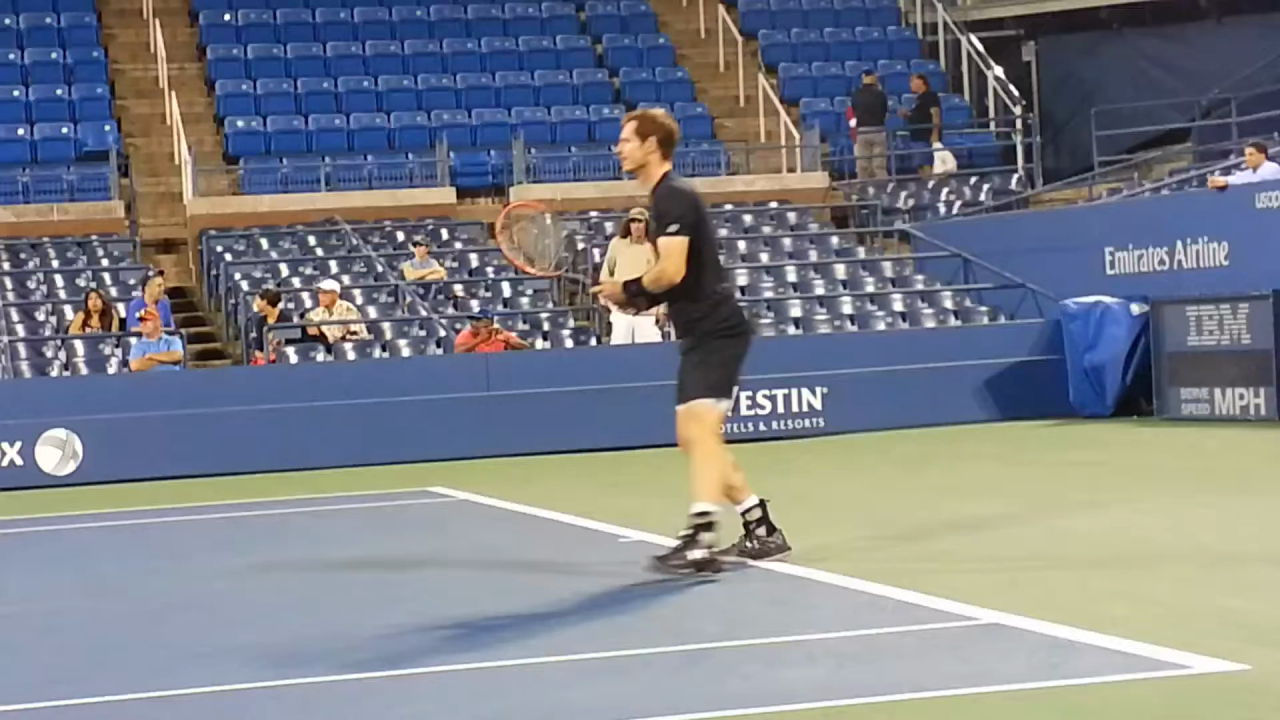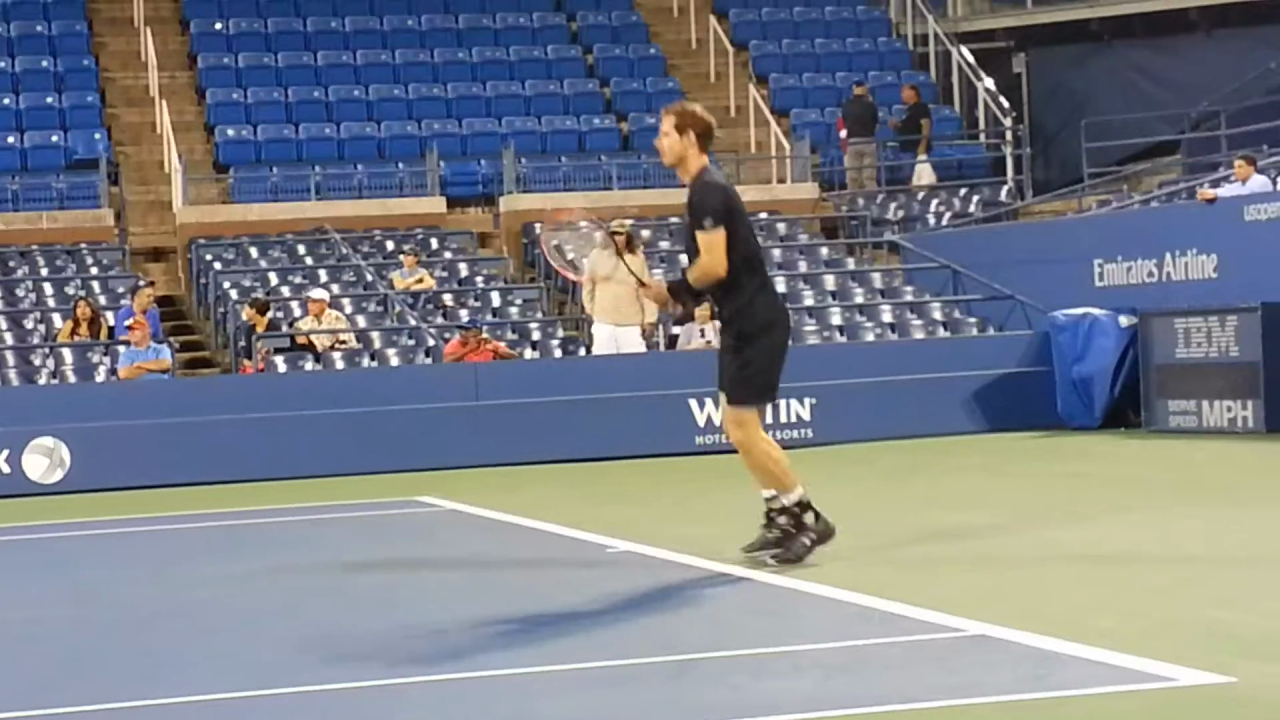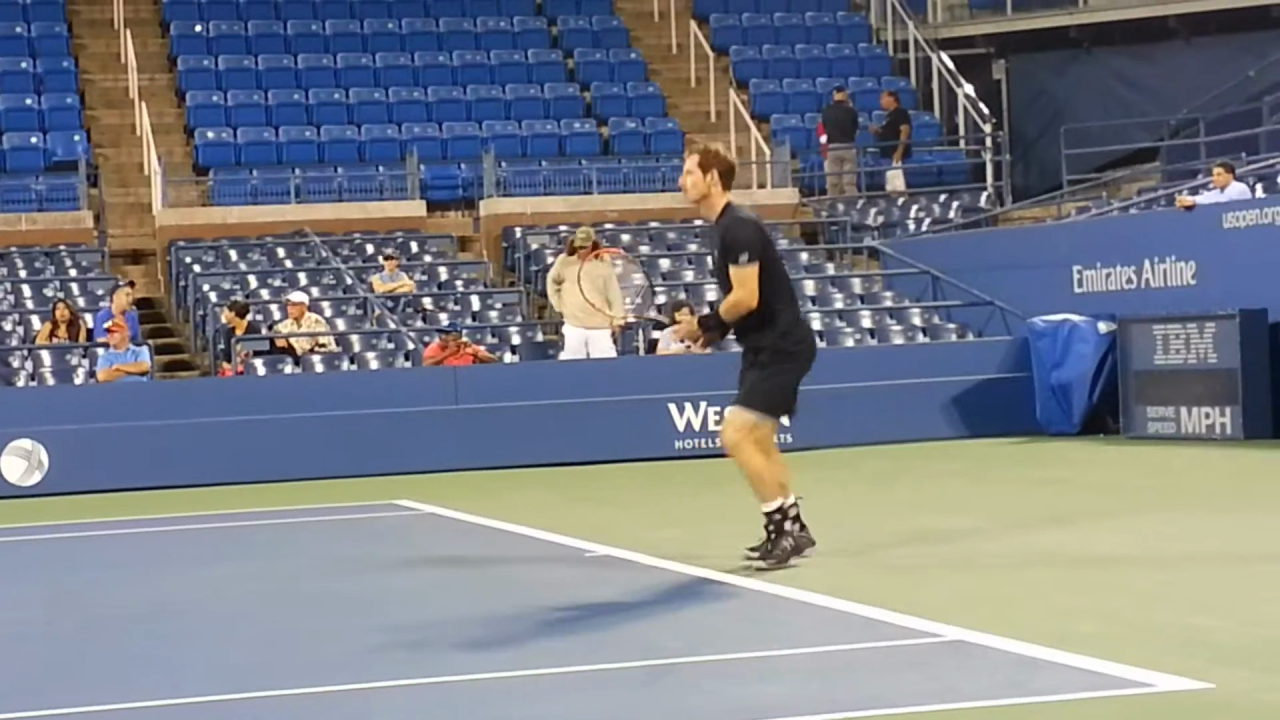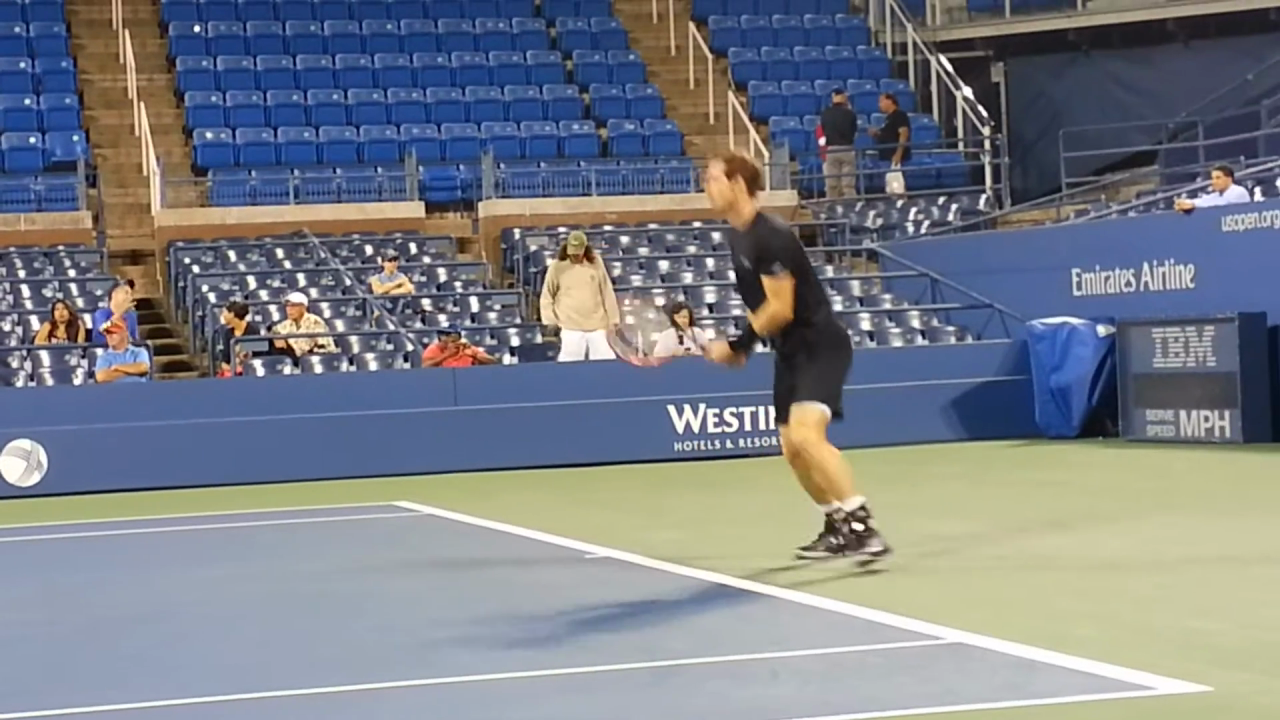
dt=0.3s
person 1, frame 1
left shoulder: (674, 196)
right shoulder: (664, 197)
left elbow: (672, 273)
left wrist: (628, 290)
right wrist: (641, 297)
left hip: (716, 331)
right hip: (700, 332)
left knee: (697, 429)
right knee: (695, 435)
left ankle: (700, 538)
right ankle: (761, 529)
person 1, frame 2
left shoulder: (708, 190)
right shoulder: (704, 189)
left elbow: (714, 267)
left wrist: (674, 290)
right wrist: (685, 293)
left hip: (755, 324)
right hip: (742, 323)
left knee: (743, 428)
right knee: (738, 428)
left ankle: (806, 518)
right ankle: (784, 518)
person 1, frame 3
left shoulder: (737, 227)
right shoulder: (722, 226)
left elbow: (748, 298)
left wrist: (706, 324)
right wrist: (713, 328)
left hip: (782, 347)
right hip: (765, 347)
left knee: (738, 438)
right knee: (755, 441)
left ankle: (786, 527)
right ankle: (786, 527)
person 1, frame 4
left shoulder: (771, 236)
right shoulder: (738, 238)
left elbow: (782, 310)
left wrist: (739, 344)
right wrist: (739, 344)
left hip: (821, 347)
right hip: (793, 350)
left knee: (806, 435)
right knee: (793, 447)
left ankle: (863, 528)
right ankle: (837, 529)
